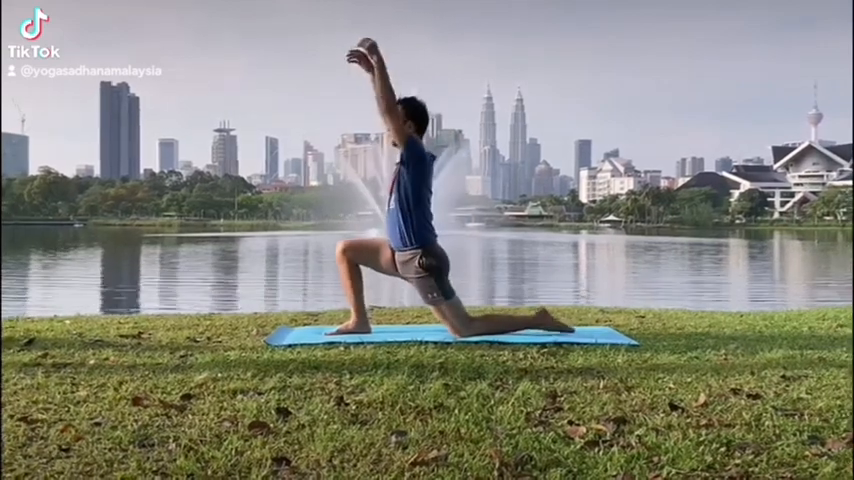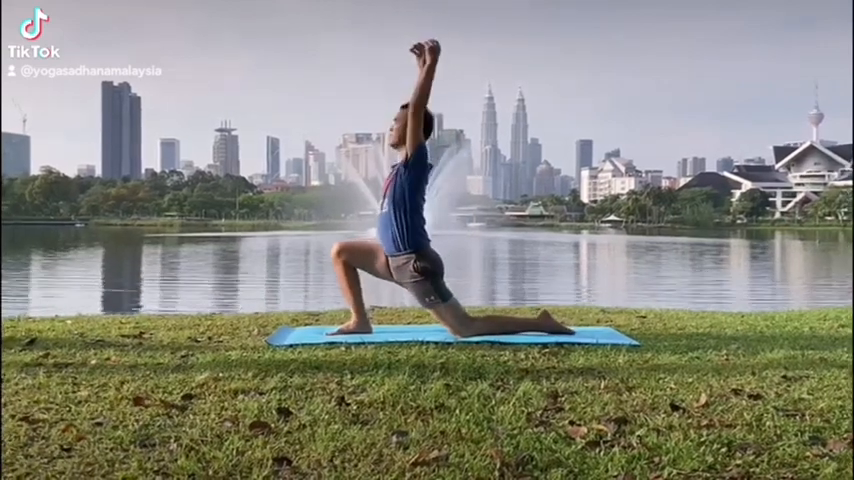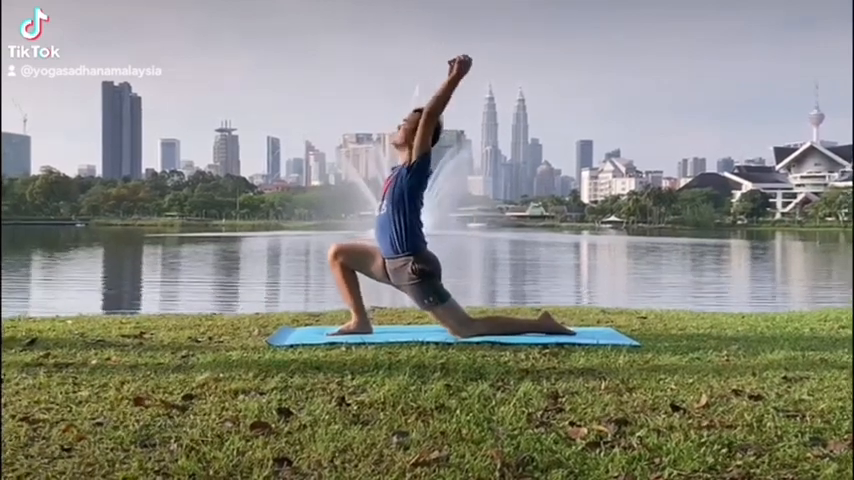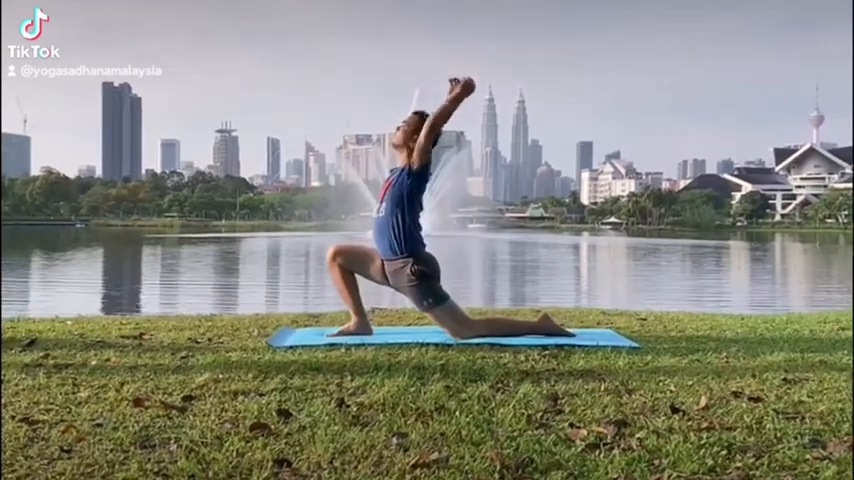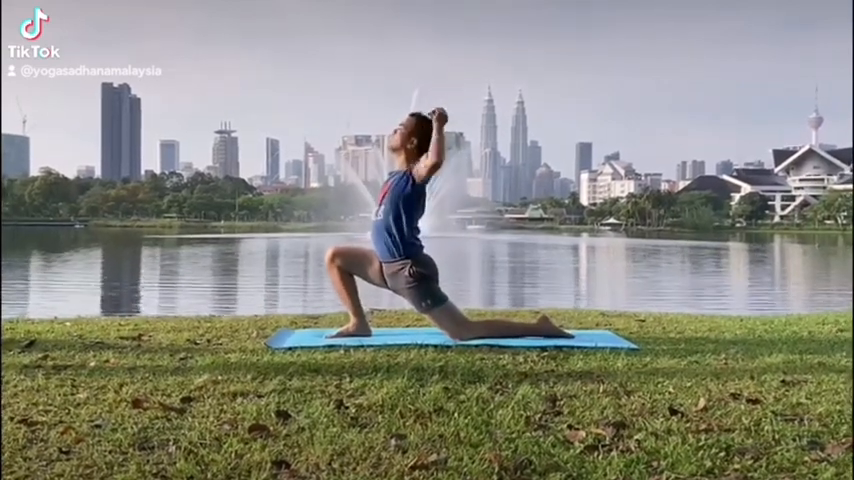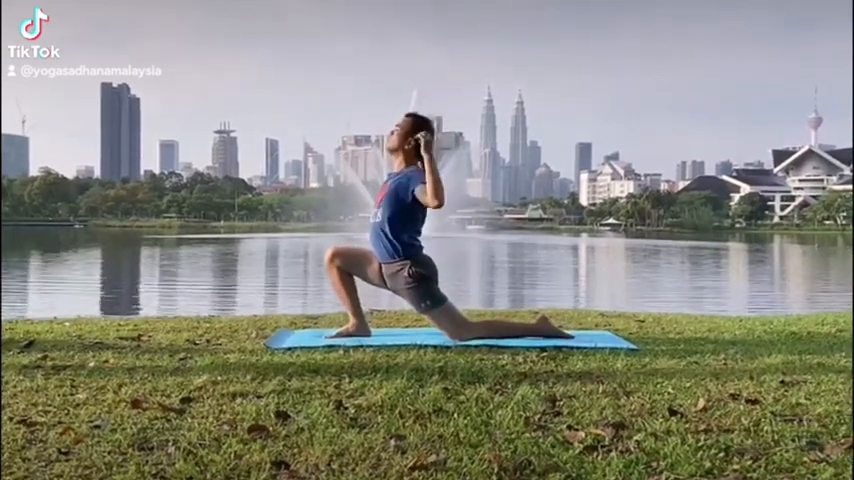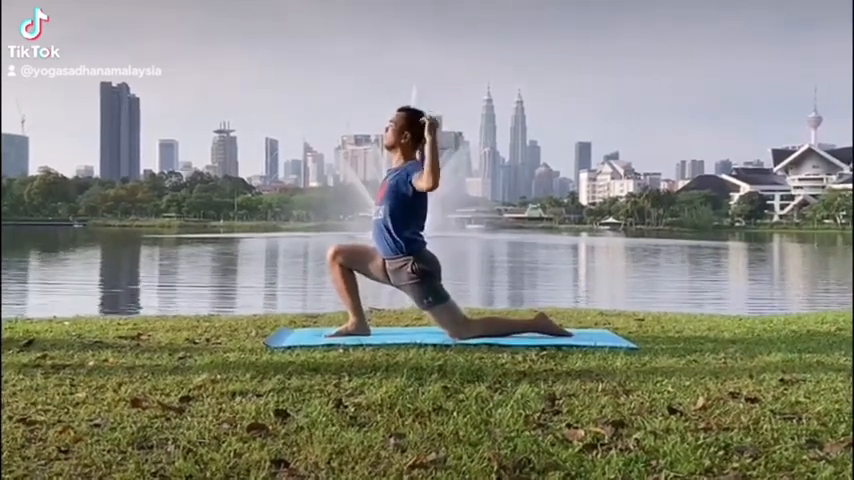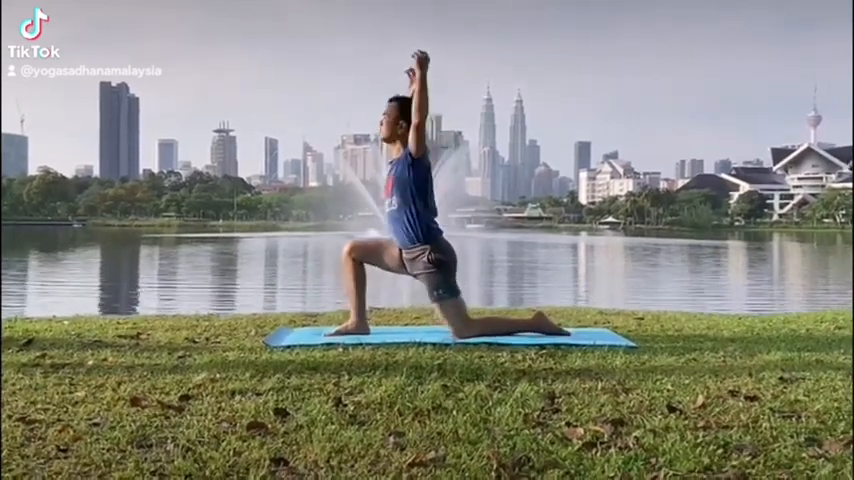
dt=0.4s
person 1, frame 1
left shoulder: (416, 157)
right shoulder: (412, 159)
left elbow: (387, 110)
right elbow: (390, 110)
left wrist: (377, 61)
right wrist: (372, 69)
left hip: (421, 260)
right hip: (402, 254)
left knee: (465, 328)
right knee: (345, 250)
left ankle: (537, 320)
right ankle: (358, 321)
person 1, frame 2
left shoulder: (415, 162)
right shoulder: (404, 165)
left elbow: (417, 111)
right elbow: (414, 110)
left wrist: (430, 65)
right wrist: (425, 66)
left hip: (415, 264)
right hip: (396, 258)
left knee: (465, 328)
right knee: (340, 252)
left ankle: (540, 323)
right ankle: (359, 321)
person 1, frame 3
left shoulder: (415, 168)
right shoulder: (403, 169)
left elbow: (429, 117)
right elbow: (429, 116)
left wrist: (455, 78)
right wrist: (452, 78)
left hip: (413, 267)
right hip: (392, 262)
left knee: (465, 328)
right knee: (338, 254)
left ankle: (540, 325)
right ankle: (360, 321)
person 1, frame 4
left shoulder: (414, 171)
right shoulder: (402, 171)
left elbow: (431, 127)
right elbow: (431, 126)
left wrist: (457, 97)
right wrist: (453, 97)
left hip: (411, 268)
right hip: (391, 264)
left knee: (464, 330)
right knee: (336, 255)
left ankle: (539, 326)
right ankle: (360, 322)
person 1, frame 5
left shoulder: (413, 176)
right shoulder: (400, 175)
left elbow: (435, 160)
left wrist: (439, 127)
left hip: (410, 270)
right hip: (390, 266)
left knee: (463, 332)
right knee: (335, 257)
left ankle: (537, 328)
right ankle: (358, 324)
person 1, frame 6
left shoulder: (413, 177)
right shoulder: (399, 176)
left elbow: (436, 200)
left wrist: (428, 156)
left hip: (409, 271)
right hip: (388, 266)
left knee: (463, 332)
right knee: (335, 257)
left ankle: (536, 328)
right ankle: (358, 323)
person 1, frame 7
left shoulder: (412, 170)
right shoulder: (398, 171)
left elbow: (431, 182)
left wrist: (431, 138)
left hip: (413, 266)
right hip: (391, 262)
left knee: (463, 330)
right knee: (337, 255)
left ankle: (534, 324)
right ankle: (358, 322)
person 1, frame 8
left shoulder: (413, 158)
right shoulder: (400, 161)
left elbow: (419, 121)
right elbow: (414, 119)
left wrist: (421, 74)
right wrist: (415, 83)
left hip: (430, 255)
right hip: (407, 251)
left knee: (464, 330)
right knee: (353, 251)
left ankle: (534, 324)
right ankle: (358, 321)
